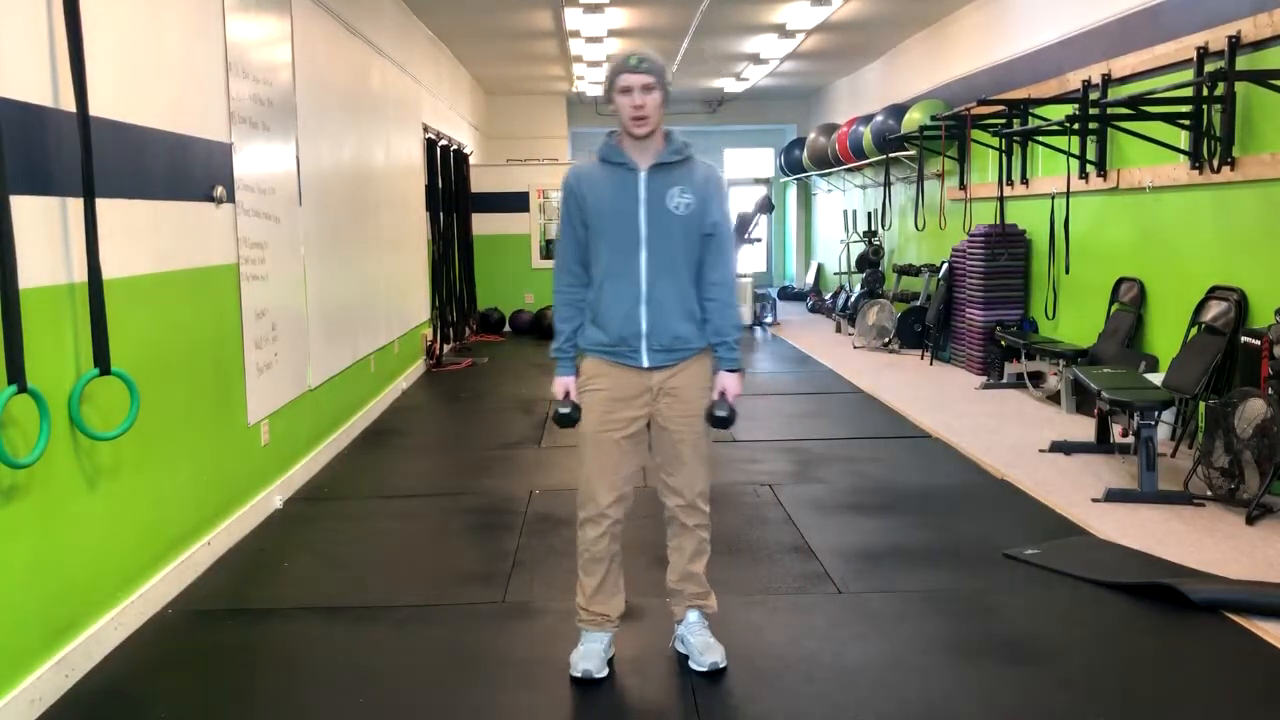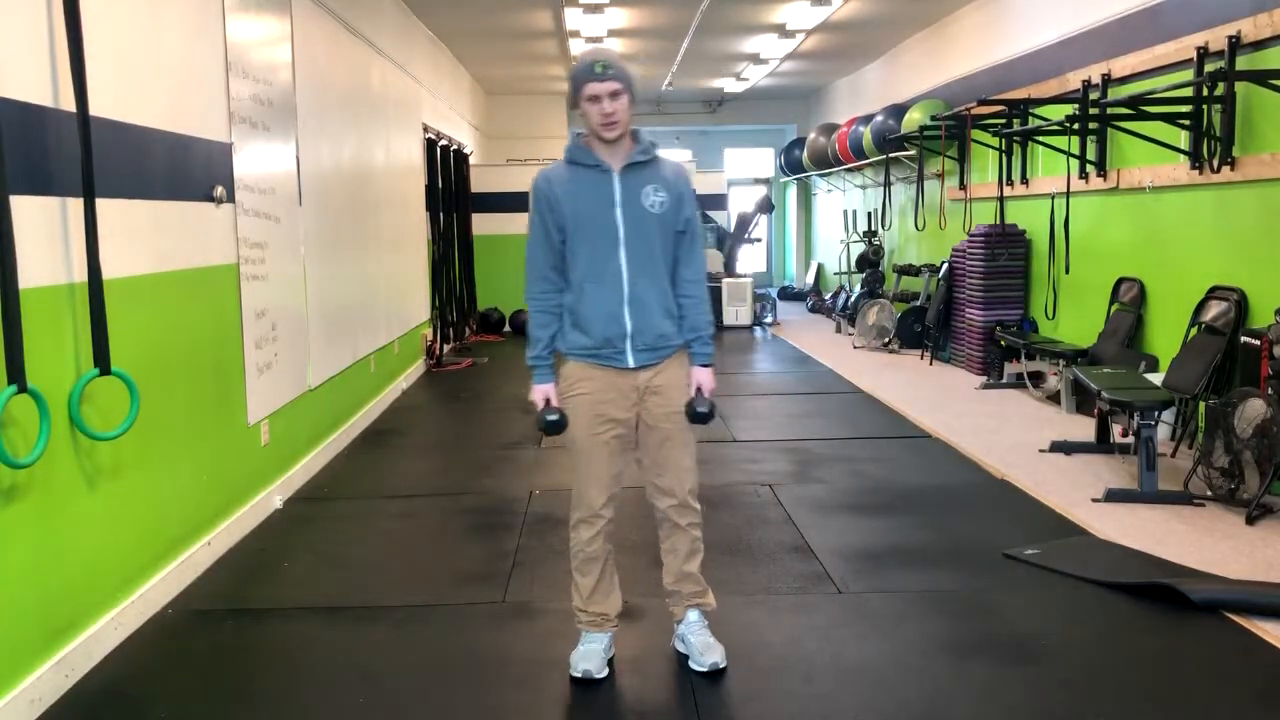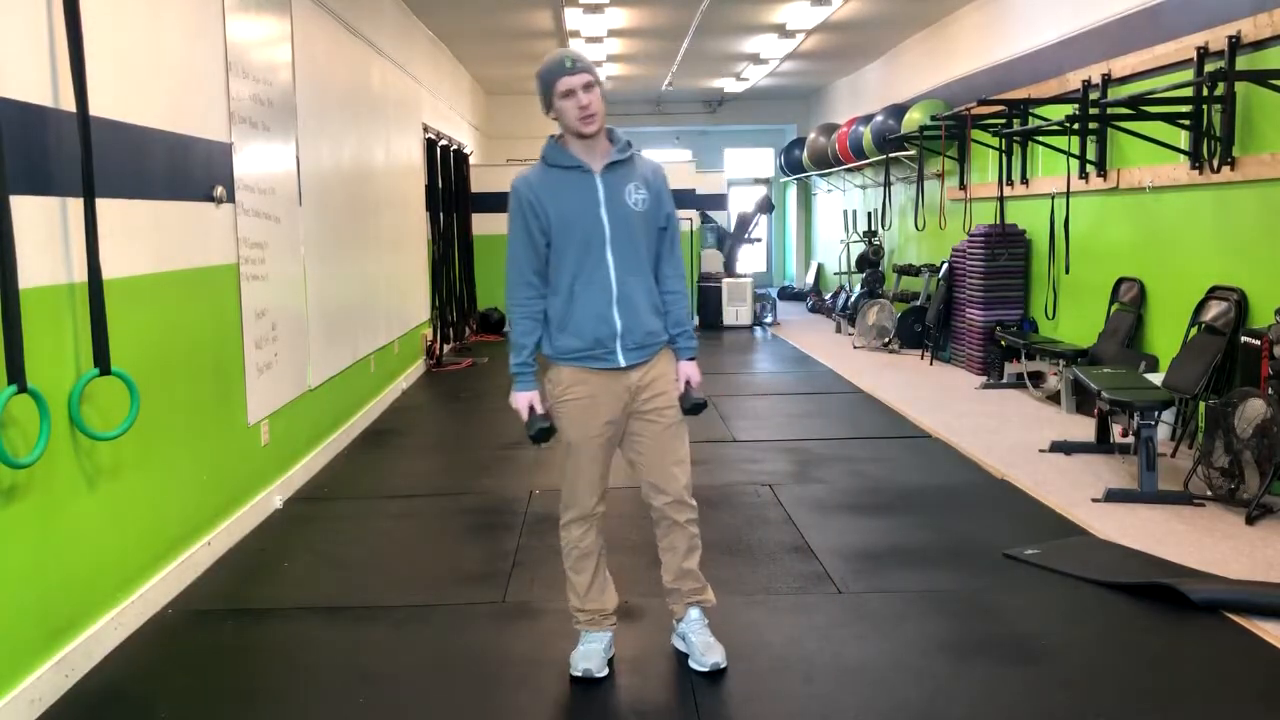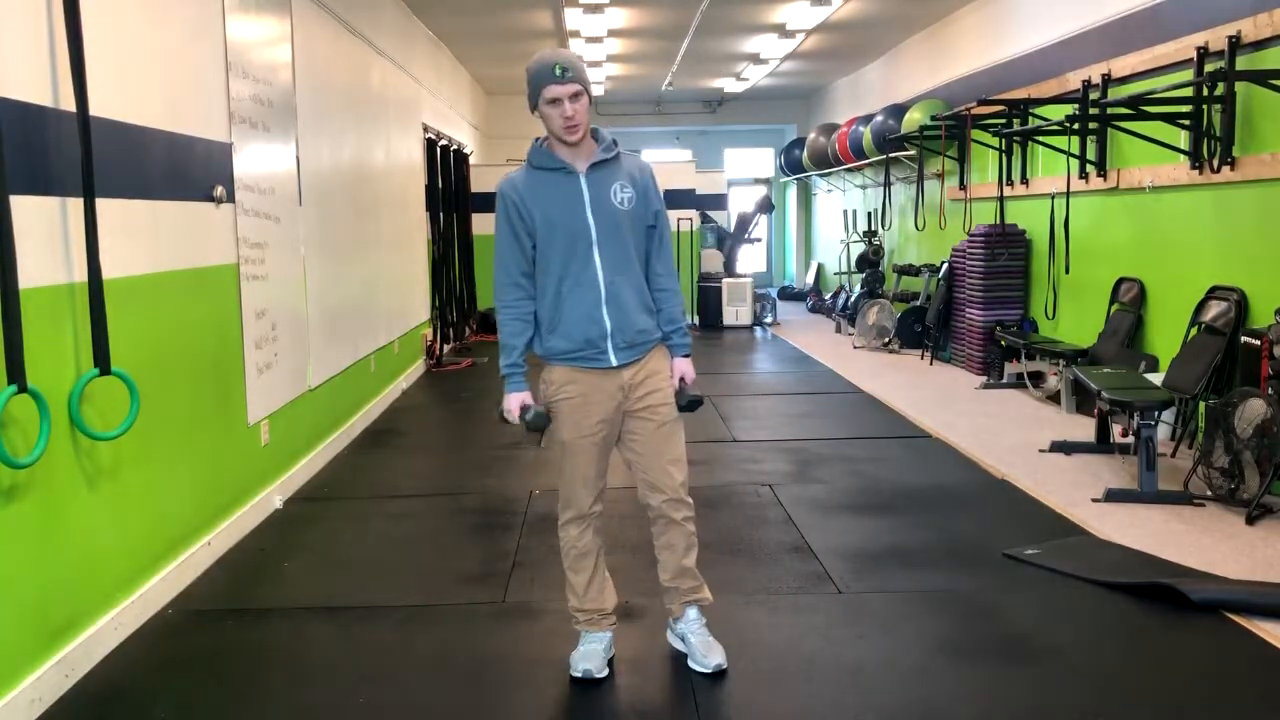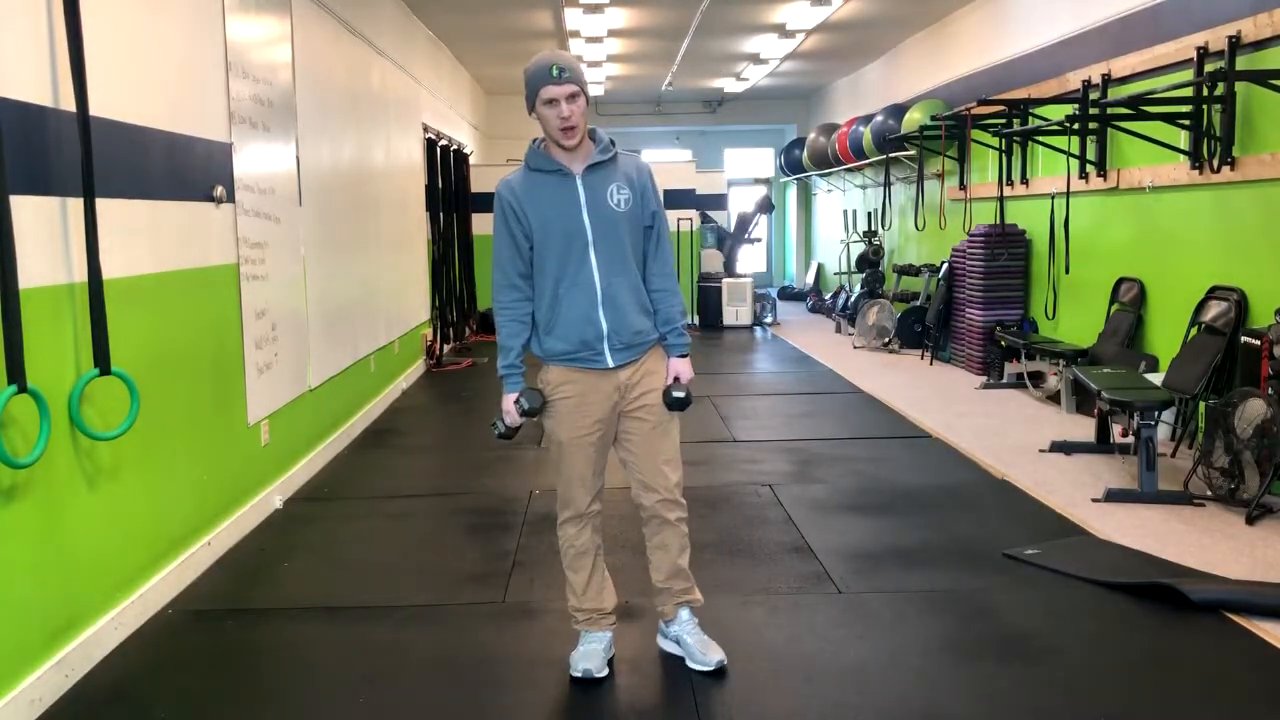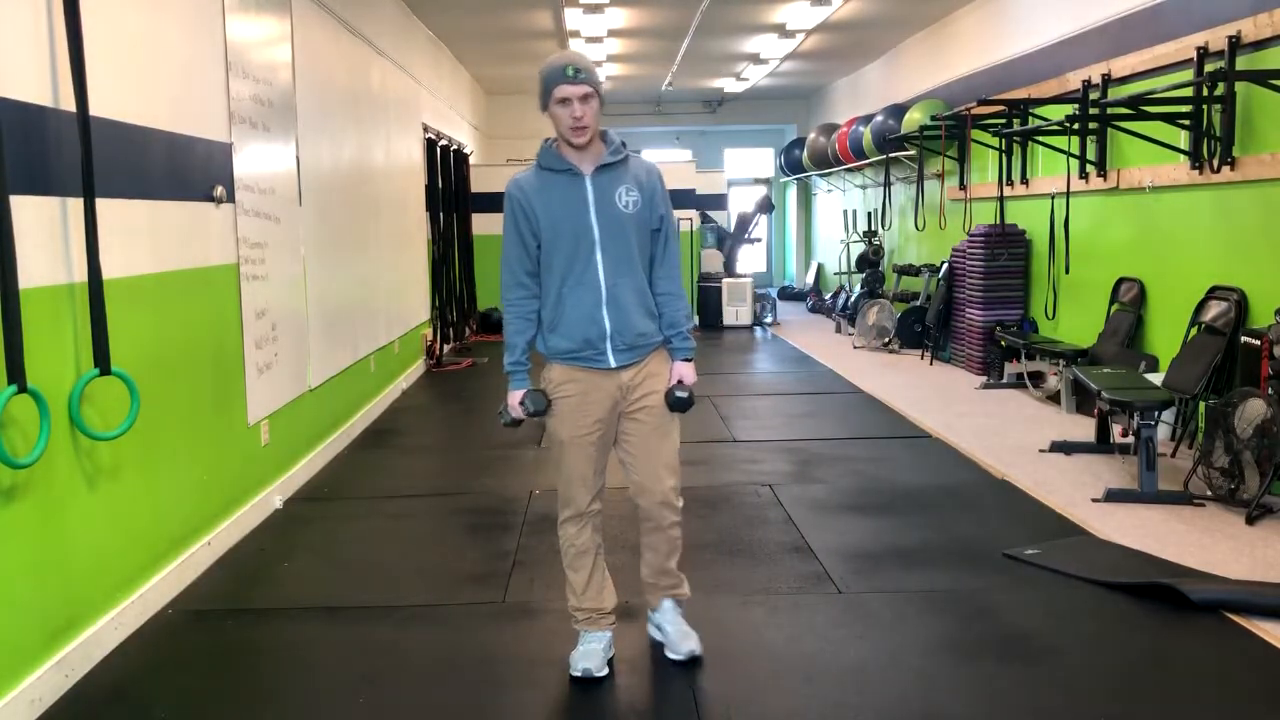
dt=0.3s
person 1, frame 1
left shoulder: (702, 180)
right shoulder: (583, 182)
left elbow: (719, 278)
right elbow: (571, 279)
left wrist: (728, 360)
right wrist: (564, 362)
left hip: (686, 367)
right hip: (607, 368)
left knee: (688, 502)
right knee: (601, 507)
left ankle: (691, 618)
right ankle: (596, 626)
person 1, frame 2
left shoulder: (671, 178)
right shoulder: (553, 185)
left elbow: (691, 276)
right elbow: (544, 285)
left wrist: (702, 356)
right wrist: (541, 369)
left hip: (666, 366)
right hip: (589, 371)
left knee: (678, 501)
right knee: (592, 509)
left ankle: (689, 617)
right ankle: (595, 628)
person 1, frame 3
left shoulder: (648, 176)
right shoulder: (533, 188)
left elbow: (670, 272)
right elbow: (525, 289)
left wrist: (686, 350)
right wrist: (523, 376)
left hip: (654, 366)
right hip: (578, 375)
left knee: (674, 499)
right knee: (581, 509)
left ankle: (690, 617)
right ankle: (594, 628)
person 1, frame 4
left shoulder: (636, 174)
right shoulder: (519, 190)
left elbow: (662, 269)
right elbow: (514, 291)
left wrist: (680, 346)
right wrist: (514, 378)
left hip: (648, 364)
right hip: (572, 375)
left knee: (671, 497)
right knee: (579, 509)
left ankle: (687, 617)
right ankle: (594, 629)
person 1, frame 5
left shoulder: (634, 175)
right shoulder: (516, 192)
left elbow: (660, 269)
right elbow: (512, 292)
left wrist: (678, 346)
right wrist: (512, 379)
left hip: (644, 364)
right hip: (569, 375)
left knee: (664, 497)
right knee: (578, 509)
left ankle: (679, 618)
right ankle: (594, 628)
person 1, frame 6
left shoulder: (644, 177)
right shoulder: (526, 191)
left elbow: (667, 273)
right elbow: (520, 290)
left wrist: (682, 350)
right wrist: (517, 375)
left hip: (648, 365)
right hip: (571, 374)
left knee: (661, 497)
right knee: (579, 508)
left ankle: (665, 606)
right ankle: (594, 628)
